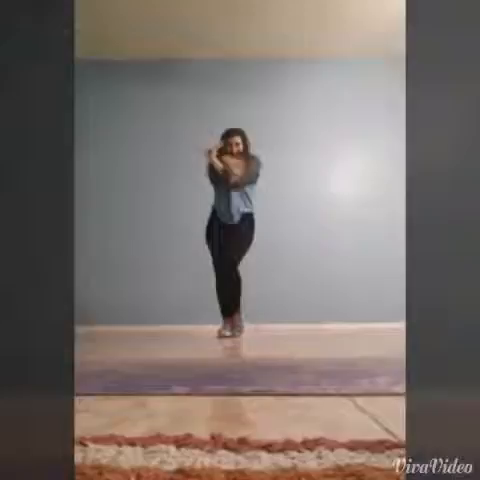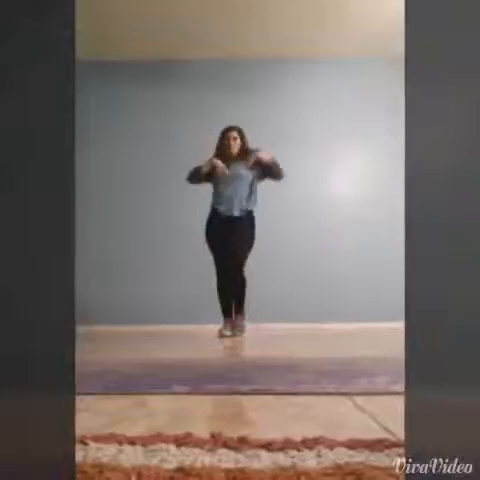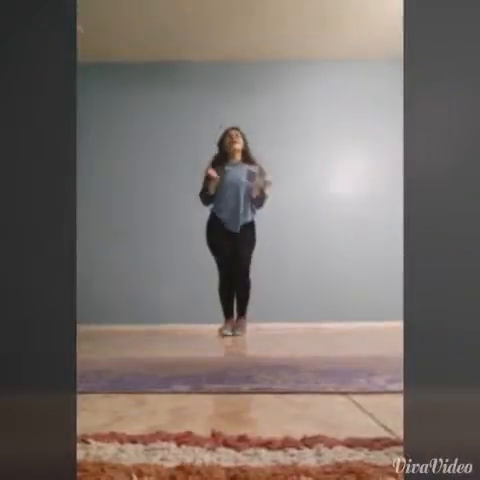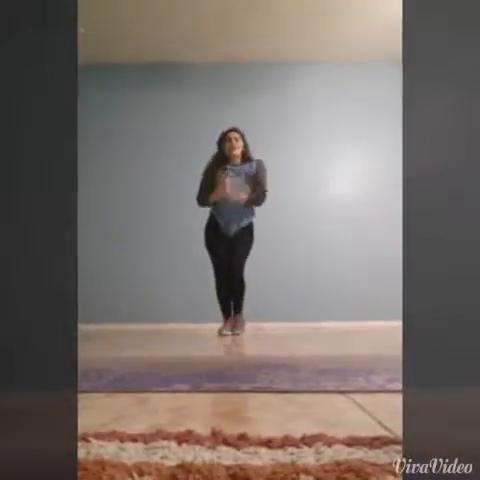
dt=0.4s
person 1, frame 1
left shoulder: (252, 162)
right shoulder: (219, 162)
left elbow: (239, 181)
right elbow: (216, 180)
left wrist: (233, 169)
right wrist: (213, 161)
left hip: (242, 221)
right hip: (218, 221)
left knee: (229, 265)
right knee: (219, 269)
left ankle: (236, 314)
right ankle: (227, 319)
person 1, frame 2
left shoulder: (253, 162)
right shoulder: (216, 165)
left elbow: (278, 174)
right elbow: (192, 178)
left wrist: (267, 158)
right wrist: (207, 167)
left hip: (244, 221)
right hip: (218, 221)
left knee: (236, 268)
right knee: (222, 271)
left ankle: (240, 316)
right ankle: (227, 319)
person 1, frame 3
left shoulder: (255, 169)
right shoulder: (216, 168)
left elbow: (259, 203)
right elbow: (205, 200)
left wrist: (257, 191)
right wrist: (211, 184)
left hip: (245, 227)
right hip: (219, 227)
left knee: (242, 272)
right knee: (225, 273)
left ankle: (241, 318)
right ankle: (228, 319)
person 1, frame 4
left shoulder: (256, 167)
right shoulder: (213, 170)
left elbow: (260, 198)
right elbow: (201, 200)
left wrist: (241, 195)
right wrist: (217, 194)
left hip: (242, 227)
right hip: (217, 229)
left knee: (235, 271)
right knee: (221, 273)
left ankle: (238, 315)
right ankle: (227, 318)
